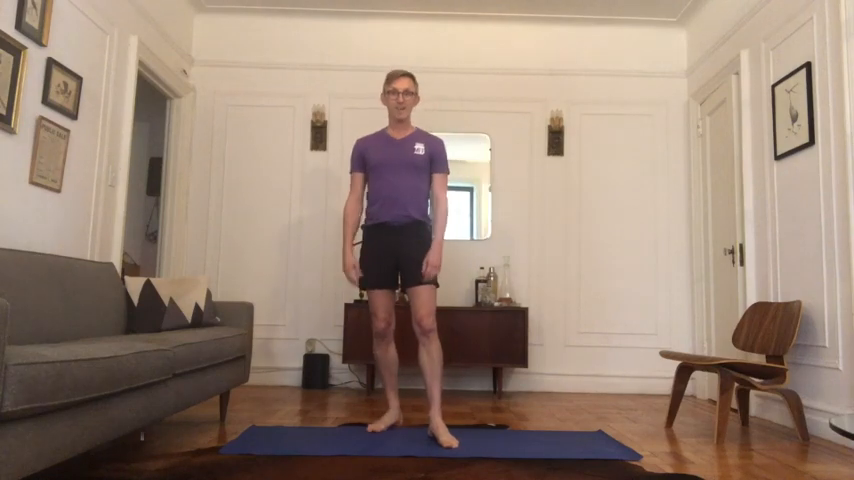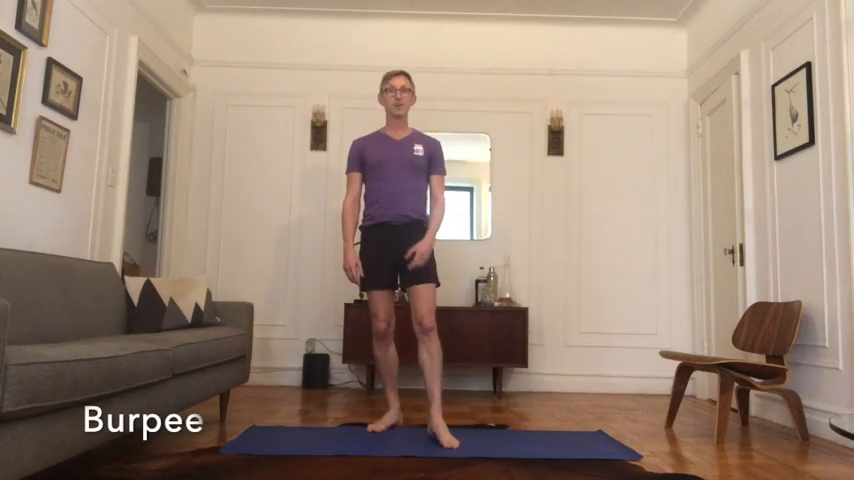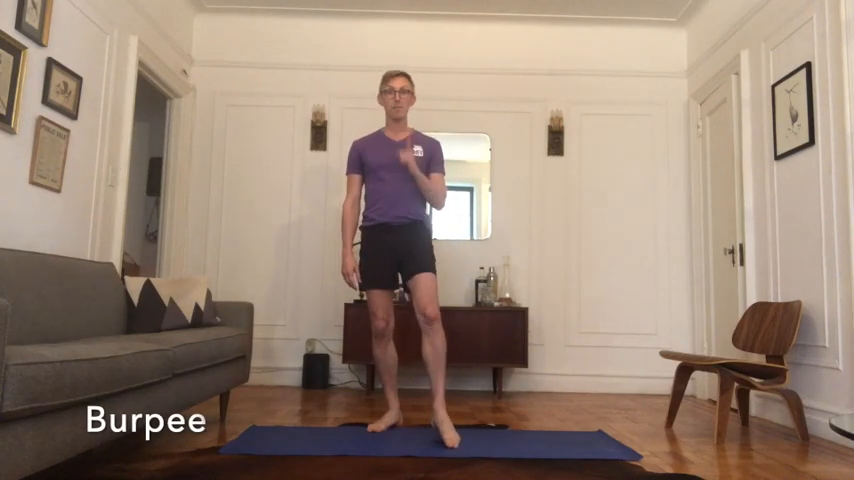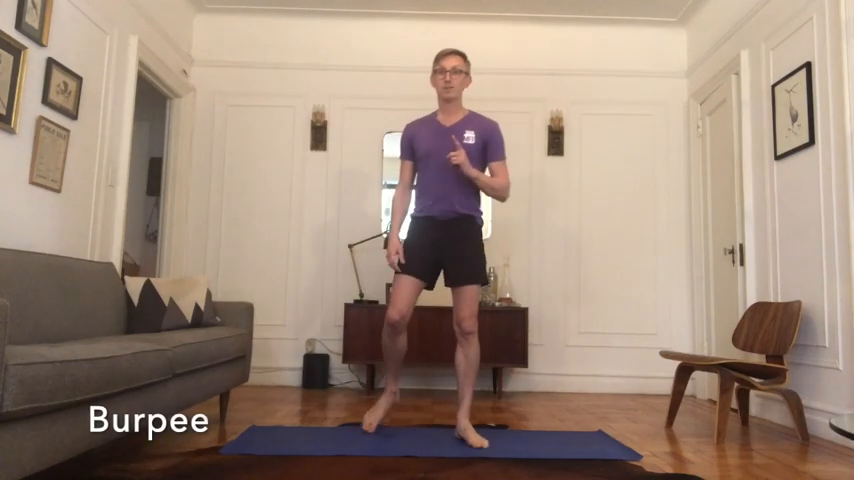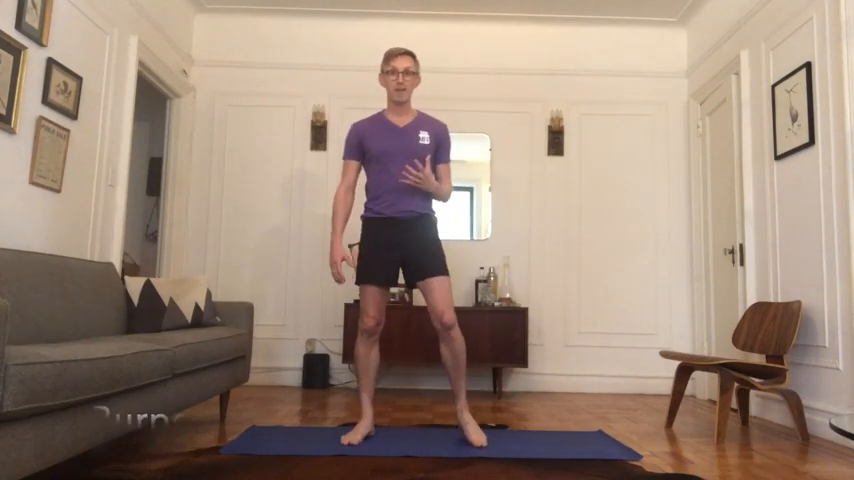
dt=1s
person 1, frame 1
left shoulder: (432, 145)
right shoulder: (365, 145)
left elbow: (440, 199)
right elbow: (354, 200)
left wrist: (436, 246)
right wrist: (347, 249)
left hip: (417, 236)
right hip: (376, 238)
left knee: (426, 326)
right knee: (382, 328)
left ankle: (435, 416)
right ankle: (393, 408)
person 1, frame 2
left shoulder: (430, 146)
right shoulder: (362, 146)
left elbow: (438, 199)
right elbow: (352, 199)
left wrist: (429, 239)
right wrist: (348, 247)
left hip: (415, 240)
right hip: (376, 238)
left knee: (426, 325)
right knee: (382, 328)
left ankle: (436, 417)
right ankle: (393, 409)
person 1, frame 3
left shoulder: (429, 146)
right shoulder: (362, 146)
left elbow: (439, 200)
right elbow: (351, 201)
left wrist: (416, 170)
right wrist: (347, 251)
left hip: (415, 235)
right hip: (376, 238)
left knee: (429, 315)
right knee: (381, 327)
left ankle: (440, 409)
right ankle: (393, 408)
person 1, frame 4
left shoulder: (486, 129)
right shoulder: (414, 130)
left elbow: (503, 190)
right elbow: (403, 188)
left wrist: (470, 169)
right wrist: (394, 235)
left hip: (465, 231)
right hip: (423, 229)
left knee: (466, 328)
right knee: (395, 317)
left ankle: (463, 419)
right ankle: (390, 391)
person 1, frame 5
left shoulder: (436, 130)
right shoulder: (361, 130)
left elbow: (446, 191)
right elbow: (346, 188)
left wrist: (430, 185)
right wrist: (337, 240)
left hip: (421, 229)
right hip: (378, 230)
left knee: (446, 321)
right knee: (369, 326)
left ankle: (463, 412)
right ankle: (367, 416)
